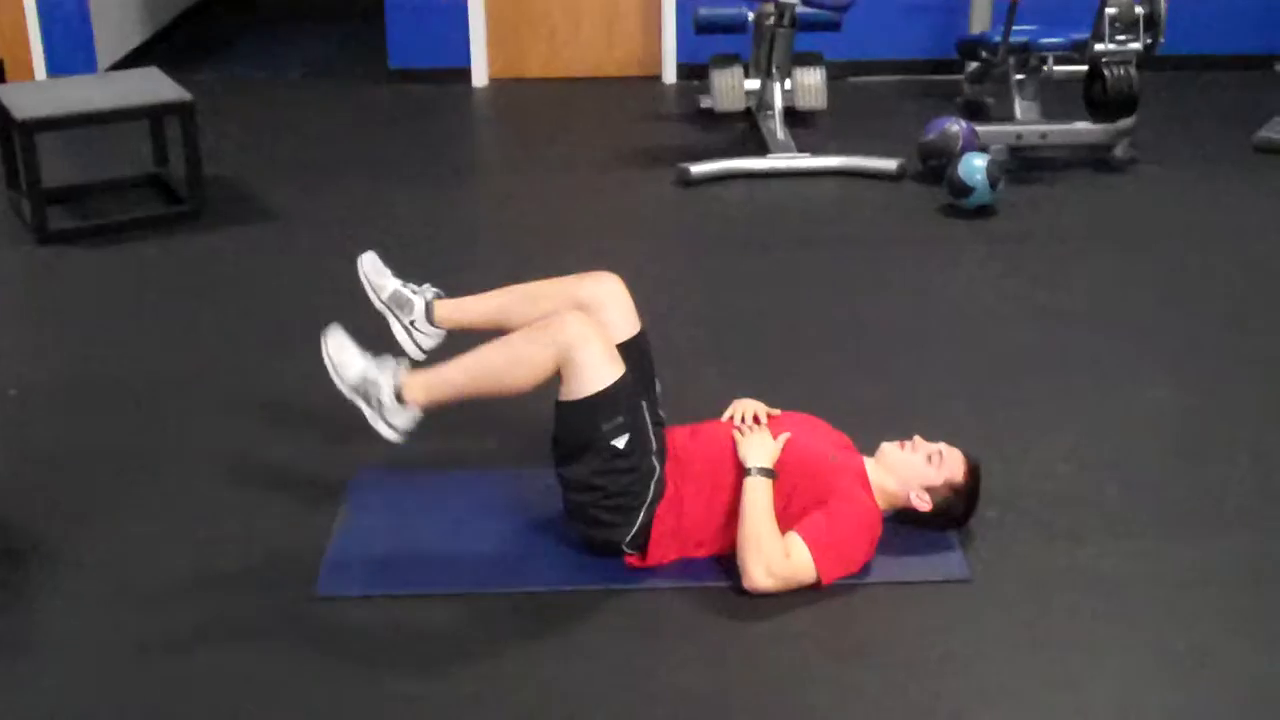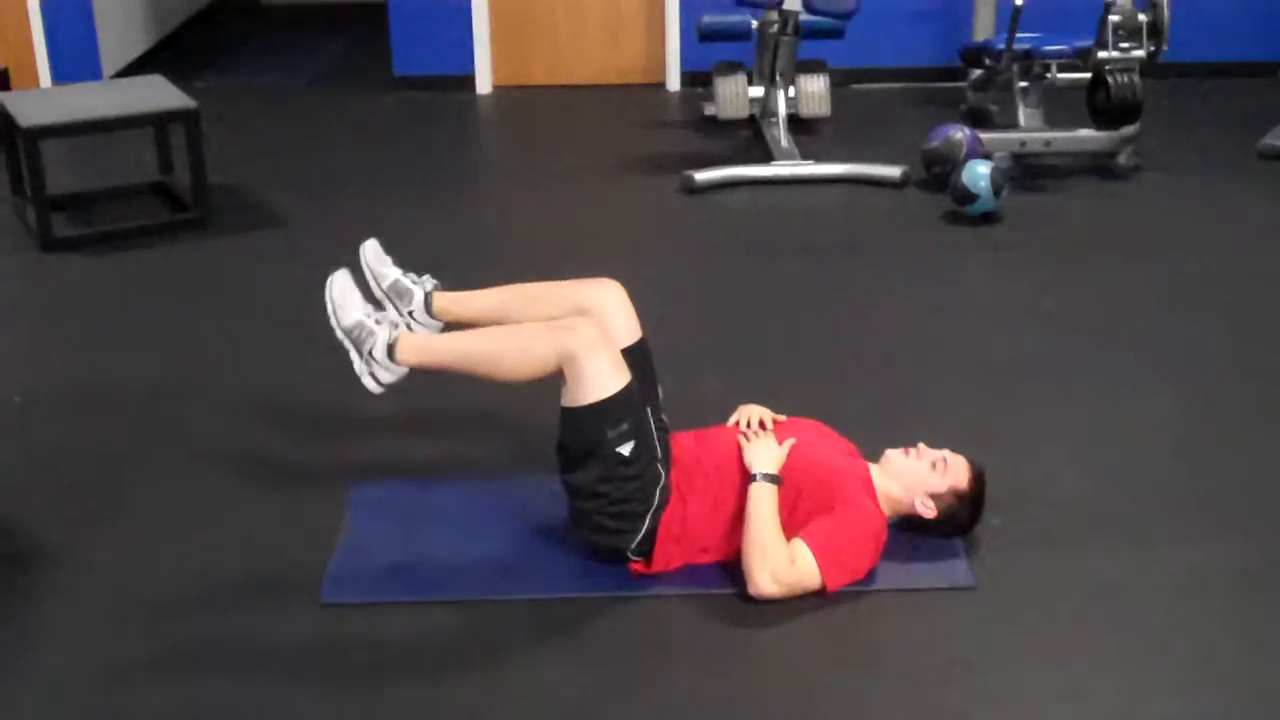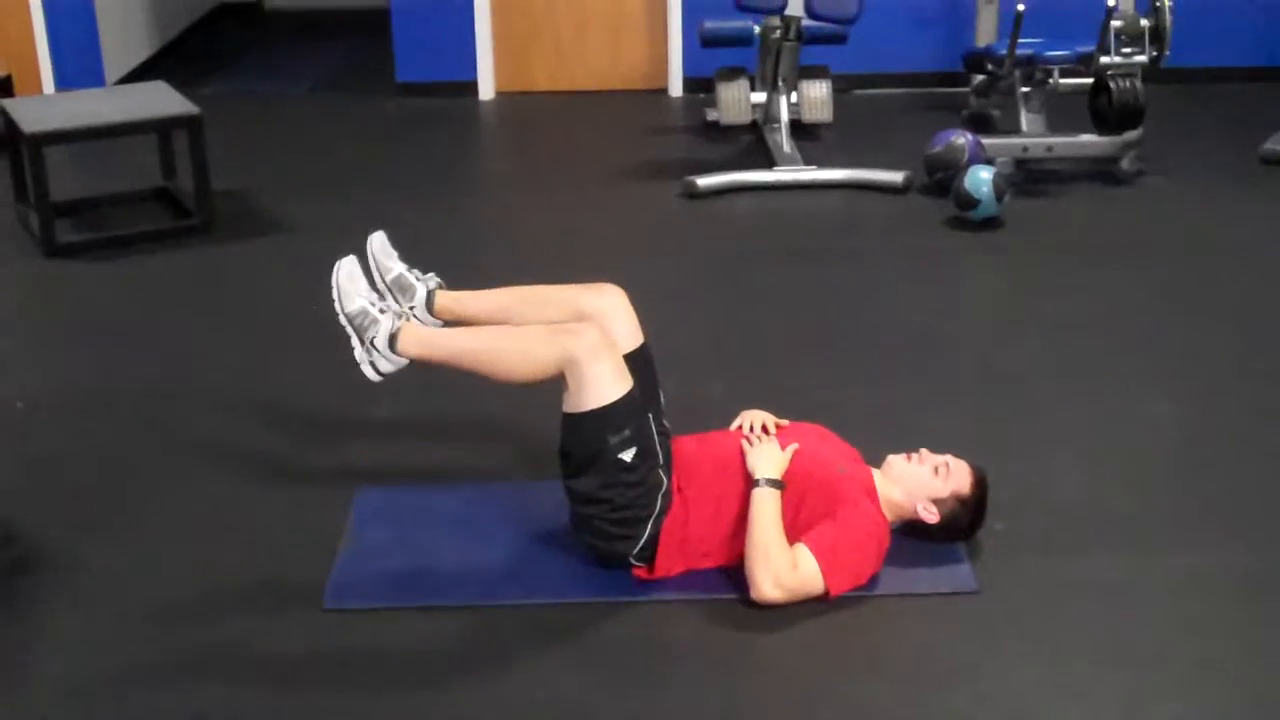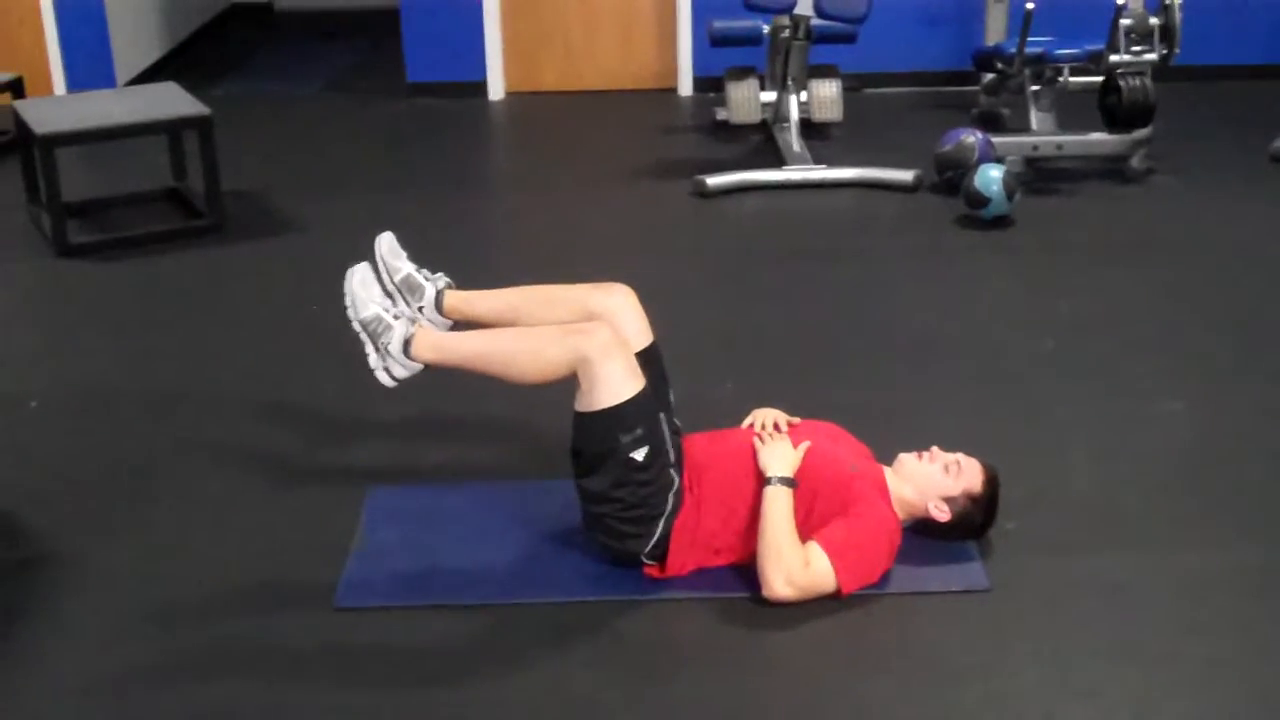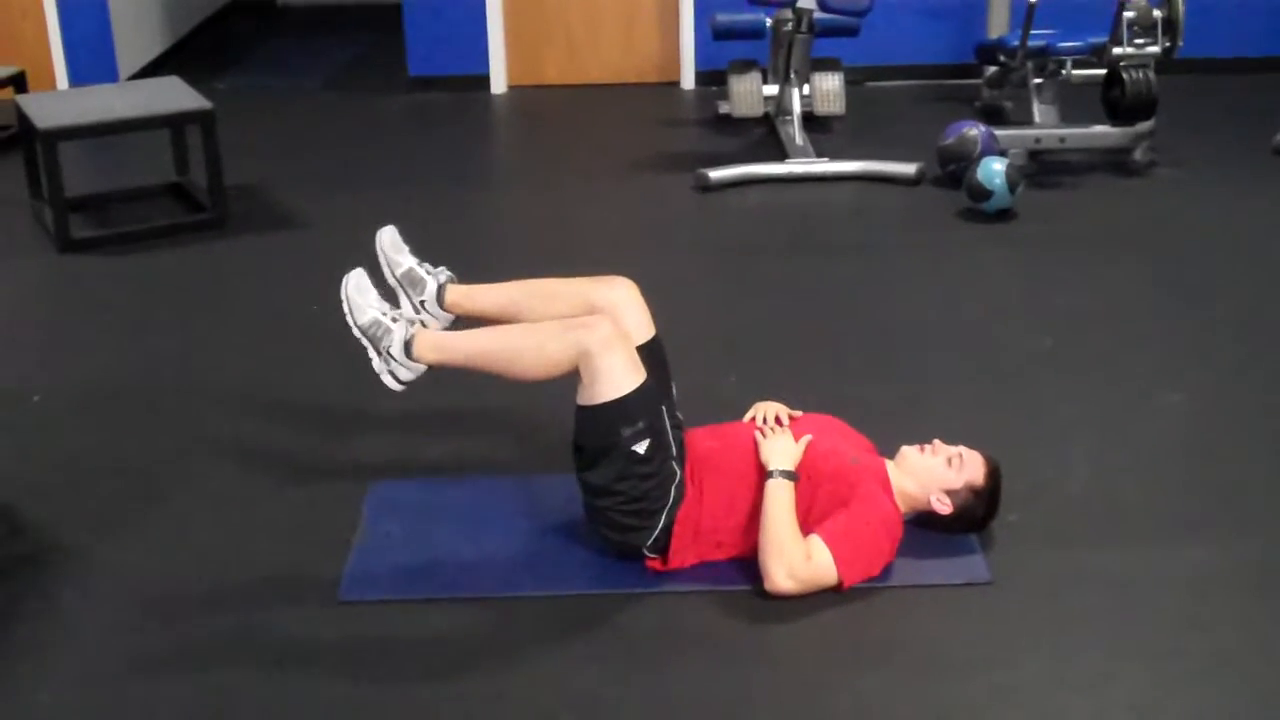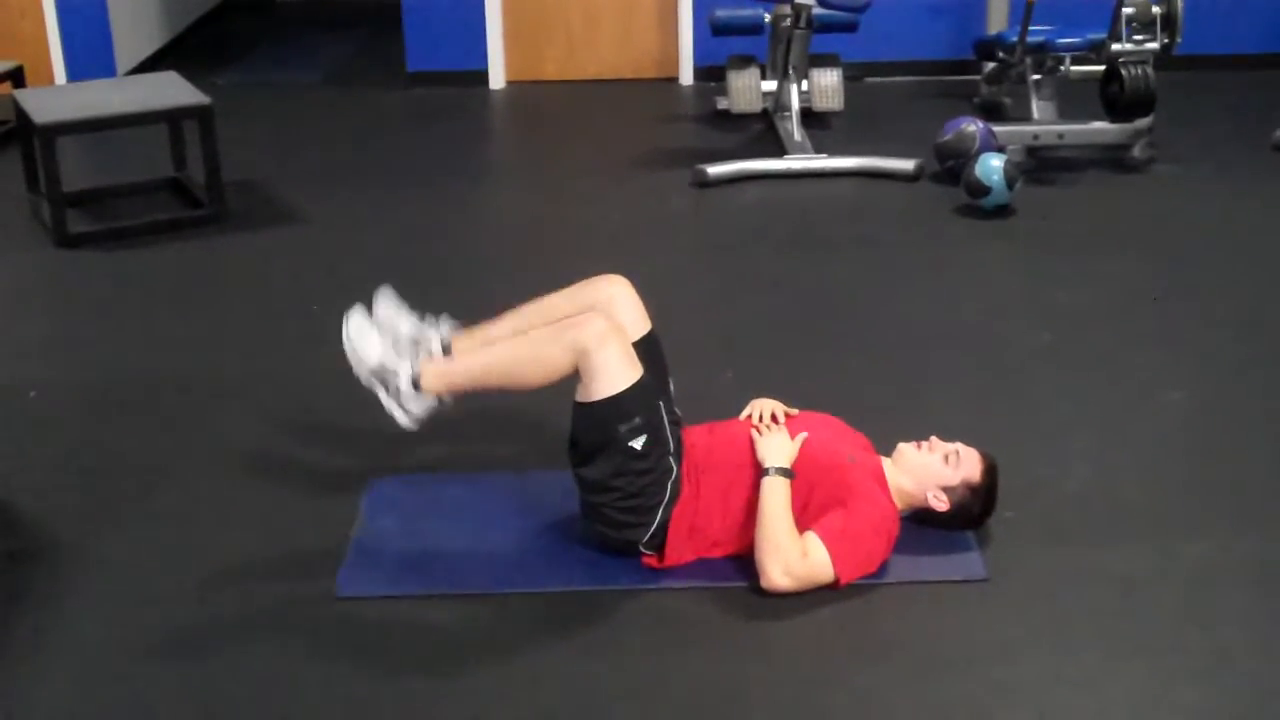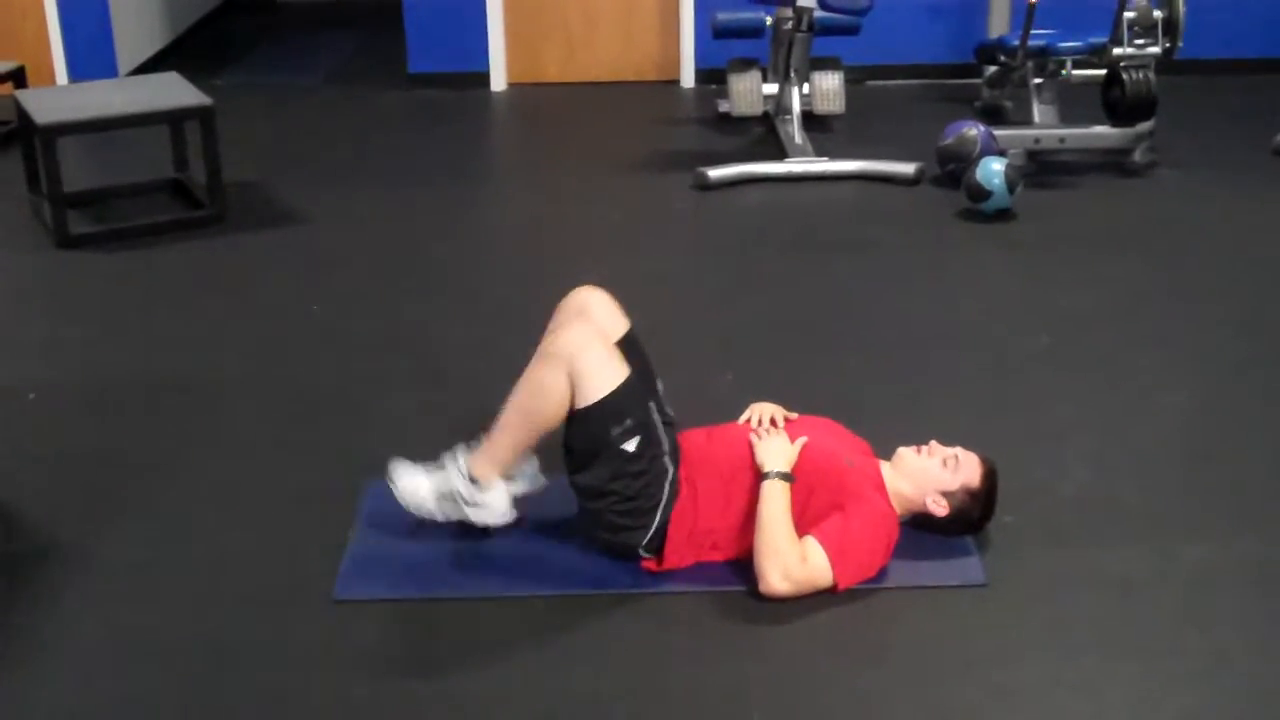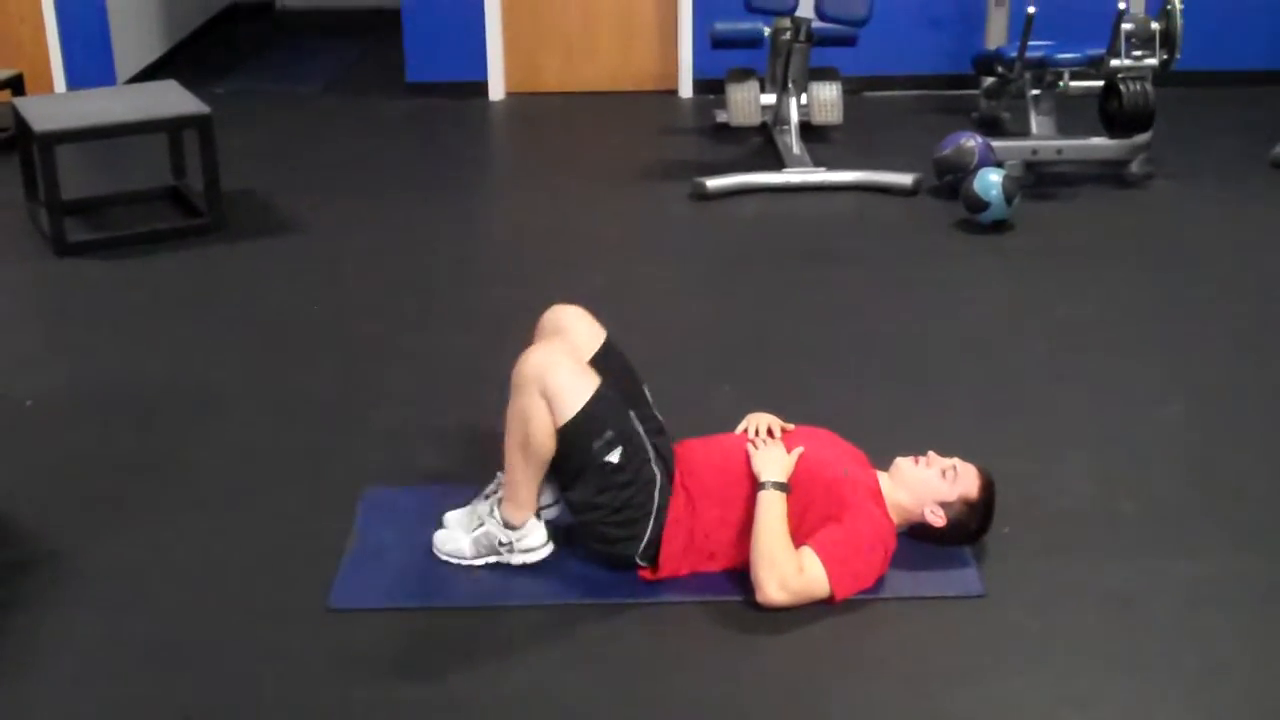
dt=0.2s
person 1, frame 1
left shoulder: (855, 519)
right shoulder: (843, 457)
left elbow: (761, 573)
left wrist: (757, 469)
right wrist: (750, 410)
left hip: (633, 507)
right hip: (656, 451)
left knee: (574, 331)
right knee: (600, 291)
left ankle: (400, 394)
right ankle: (430, 315)
person 1, frame 2
left shoulder: (860, 526)
right shoulder: (848, 464)
left elbow: (766, 579)
left wrist: (764, 475)
right wrist: (756, 418)
left hip: (636, 514)
right hip: (661, 460)
left knee: (582, 338)
right knee: (602, 297)
left ankle: (393, 352)
right ankle: (429, 307)
person 1, frame 3
left shoulder: (862, 529)
right shoulder: (849, 467)
left elbow: (769, 584)
left wrist: (766, 479)
right wrist: (758, 422)
left hip: (639, 520)
right hip: (662, 462)
left knee: (583, 344)
right knee: (604, 302)
left ankle: (396, 342)
right ankle: (429, 303)
person 1, frame 4
left shoulder: (874, 529)
right shoulder: (861, 466)
left elbow: (781, 582)
left wrist: (778, 477)
right wrist: (770, 421)
left hip: (650, 520)
right hip: (673, 461)
left knee: (596, 343)
right knee: (612, 301)
left ankle: (409, 347)
right ankle: (438, 304)
person 1, frame 5
left shoulder: (876, 521)
right shoulder: (863, 458)
left elbow: (783, 575)
left wrist: (781, 470)
right wrist: (772, 414)
left hip: (654, 511)
right hip: (677, 455)
left knee: (597, 336)
right knee: (615, 293)
left ankle: (409, 348)
right ankle: (440, 299)
person 1, frame 6
left shoulder: (873, 519)
right shoulder: (858, 453)
left elbow: (778, 571)
left wrist: (776, 468)
right wrist: (769, 411)
left hip: (650, 510)
right hip: (672, 453)
left knee: (595, 334)
right knee: (611, 292)
left ankle: (420, 384)
right ankle: (446, 347)
person 1, frame 7
left shoulder: (872, 523)
right shoulder: (861, 460)
left elbow: (778, 577)
left wrist: (775, 471)
right wrist: (769, 416)
left hip: (649, 512)
right hip: (672, 456)
left knee: (579, 343)
right knee: (588, 304)
left ankle: (479, 483)
right ankle: (507, 463)
person 1, frame 8
left shoulder: (869, 531)
right shoulder: (855, 466)
left elbow: (775, 587)
left wrist: (773, 481)
right wrist: (765, 425)
left hip: (645, 520)
right hip: (666, 467)
left knee: (539, 367)
right knee: (563, 322)
left ankle: (514, 528)
right ankle: (533, 484)
